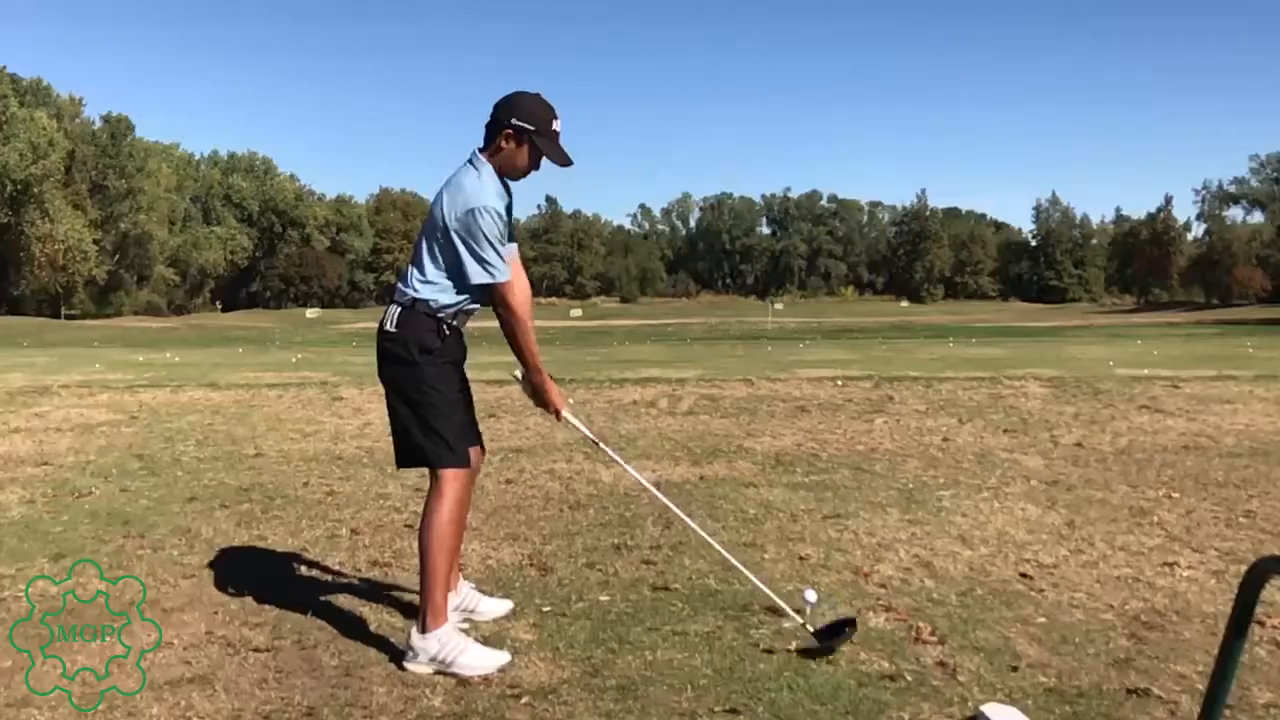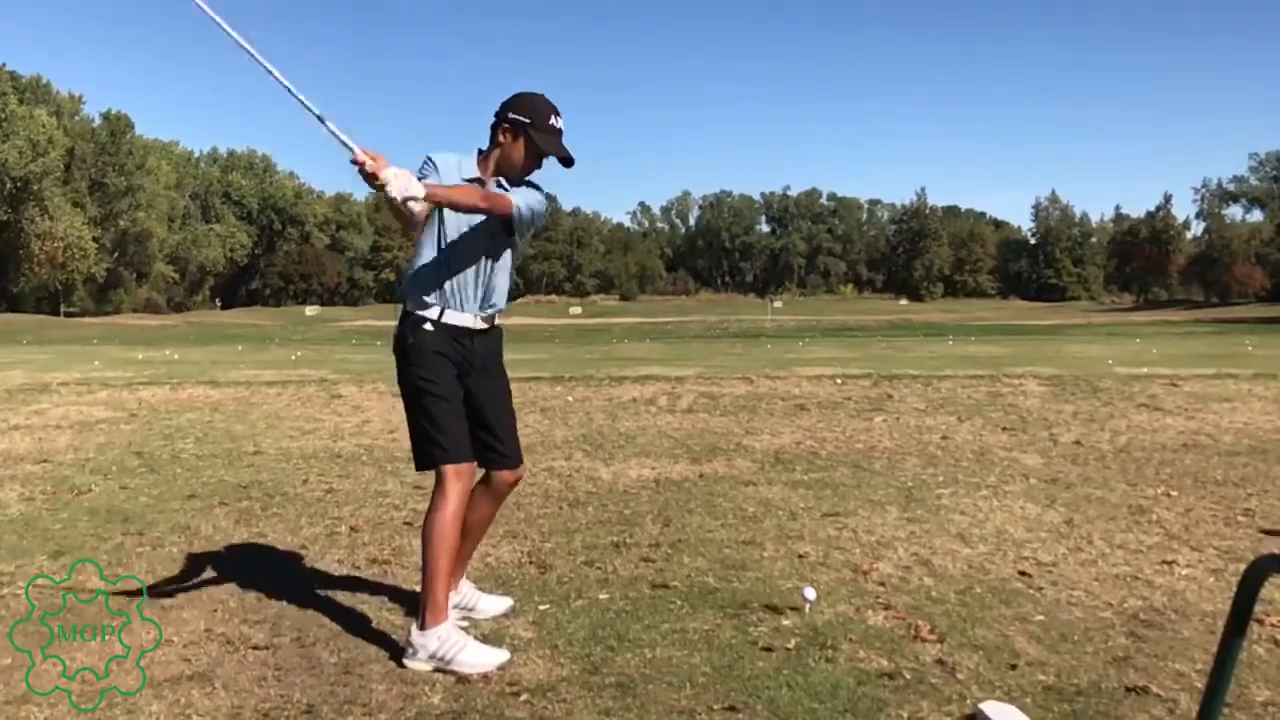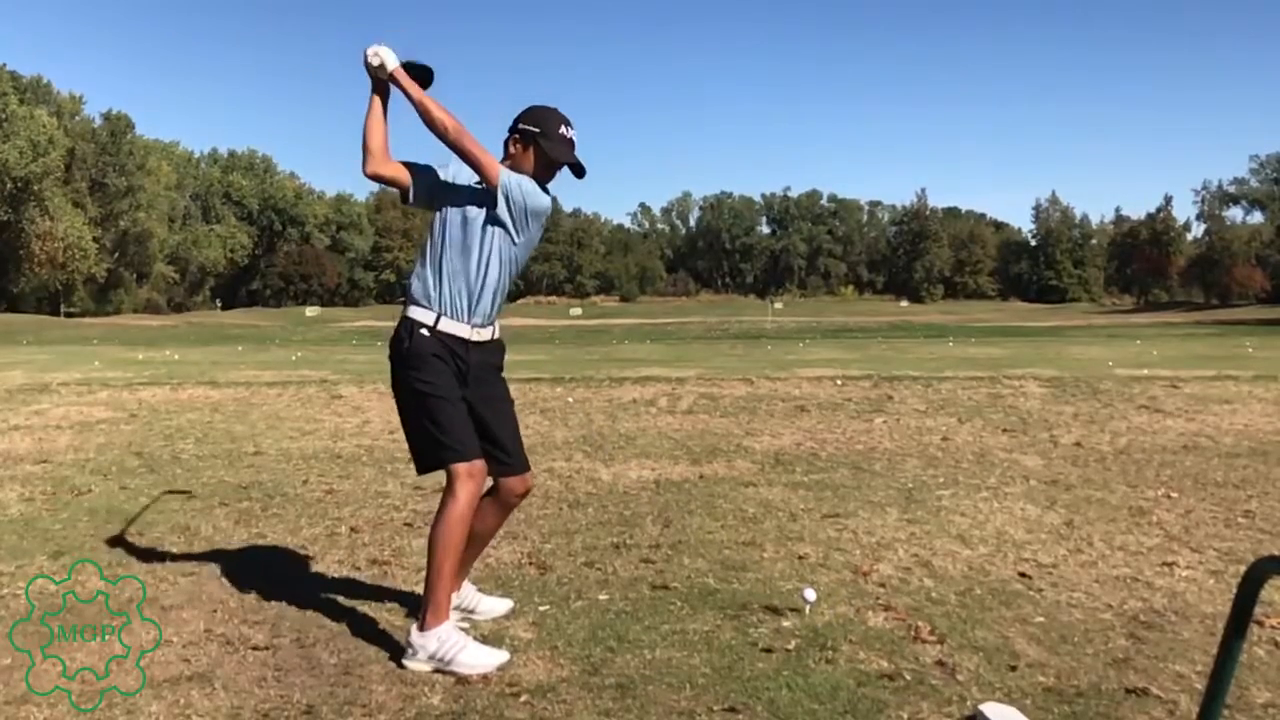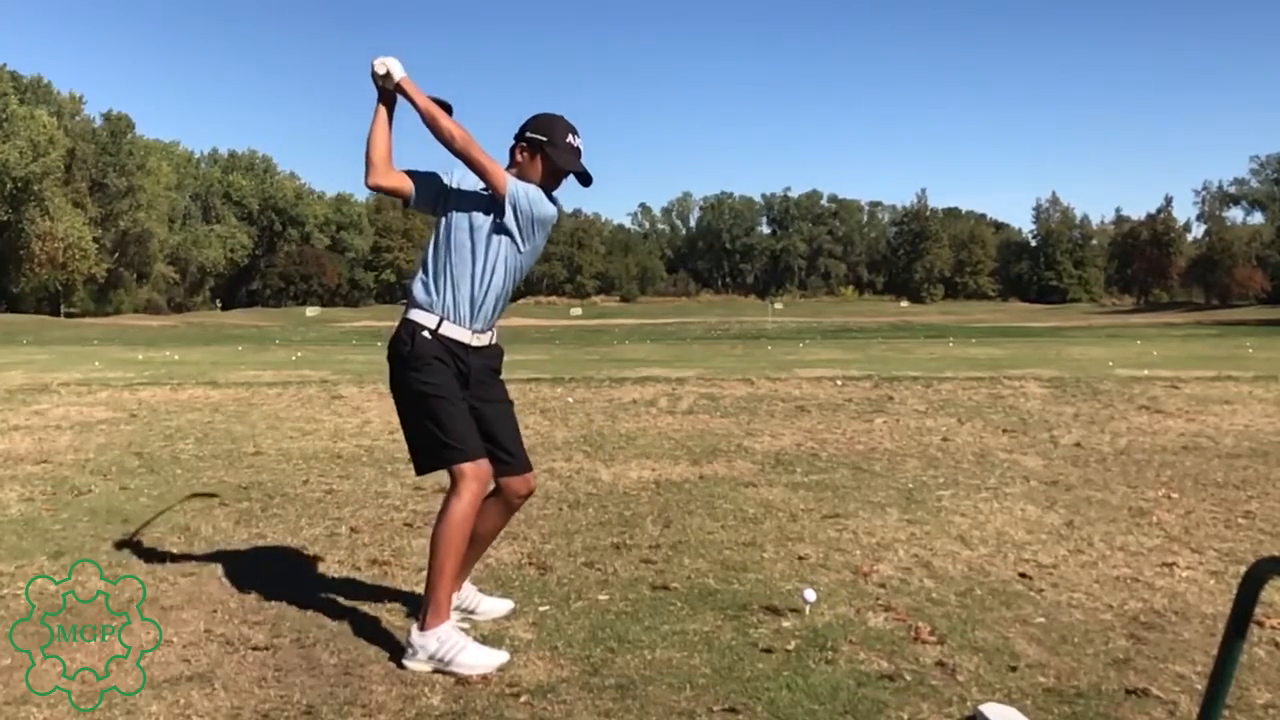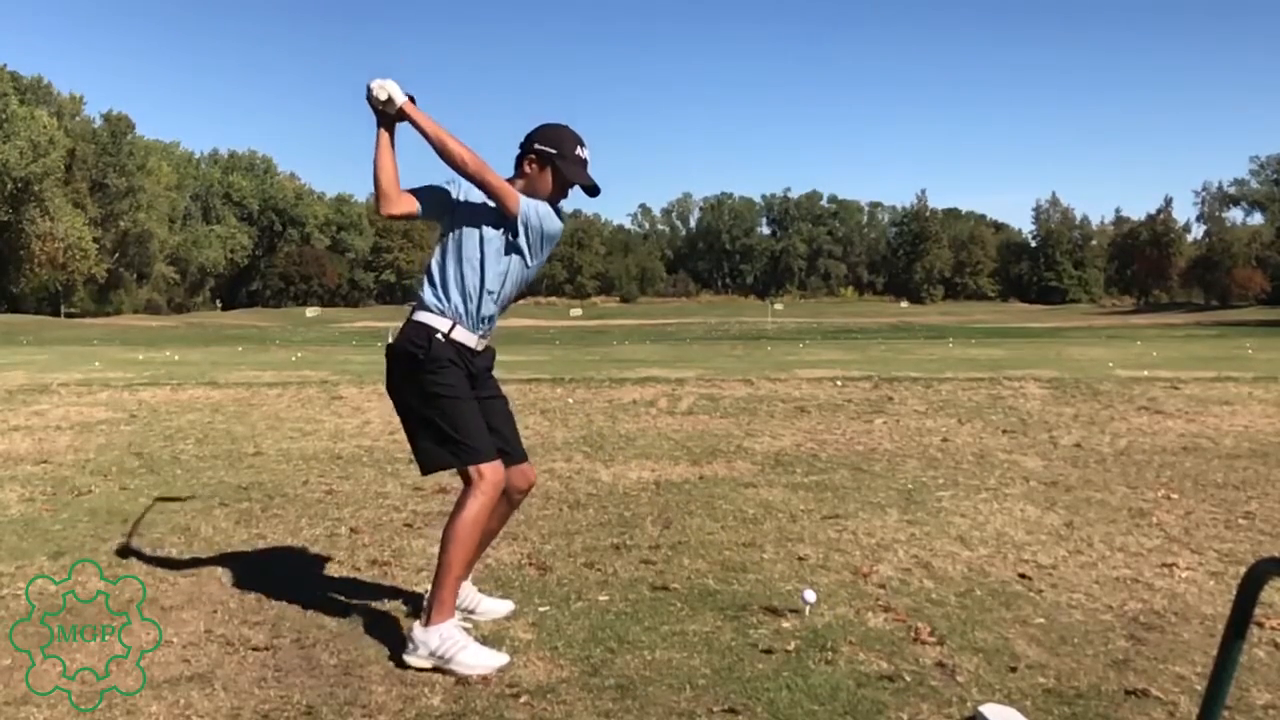
dt=0.5s
person 1, frame 1
left shoulder: (496, 191)
right shoulder: (477, 199)
left elbow: (516, 276)
right elbow: (504, 299)
left wrist: (534, 363)
right wrist: (538, 375)
left hip: (439, 337)
right hip: (419, 337)
left knee: (469, 459)
right knee: (451, 474)
left ankle: (449, 590)
right ankle: (431, 635)
person 1, frame 2
left shoulder: (530, 199)
right shoulder: (439, 164)
left elbow: (488, 203)
right elbow: (408, 207)
left wrist: (421, 189)
right wrist: (389, 178)
left hip: (482, 341)
right hip: (429, 337)
left knee: (505, 472)
right knee: (455, 473)
left ankle: (450, 587)
right ankle: (432, 631)
person 1, frame 3
left shoulder: (535, 204)
right shoulder: (451, 181)
left elbow: (457, 138)
right elbow: (377, 166)
left wrist: (400, 76)
right wrist: (379, 89)
left hip: (480, 351)
right hip: (426, 345)
left knee: (513, 482)
right knee: (467, 475)
left ankle: (453, 587)
right ankle: (431, 633)
person 1, frame 4
left shoulder: (541, 210)
right shoulder: (457, 185)
left elbow: (464, 146)
right elbow: (379, 177)
left wrist: (407, 84)
right wrist: (386, 99)
left hip: (477, 355)
right hip: (426, 347)
left knee: (517, 483)
right knee: (472, 475)
left ankle: (454, 587)
right ankle: (432, 631)
person 1, frame 5
left shoulder: (548, 226)
right shoulder: (464, 194)
left elbow: (475, 169)
right elbow: (390, 204)
left wrist: (409, 109)
right wrist: (386, 126)
left hip: (471, 356)
right hip: (428, 350)
left knee: (518, 479)
right knee: (486, 476)
left ankle: (453, 587)
right ankle: (434, 629)
